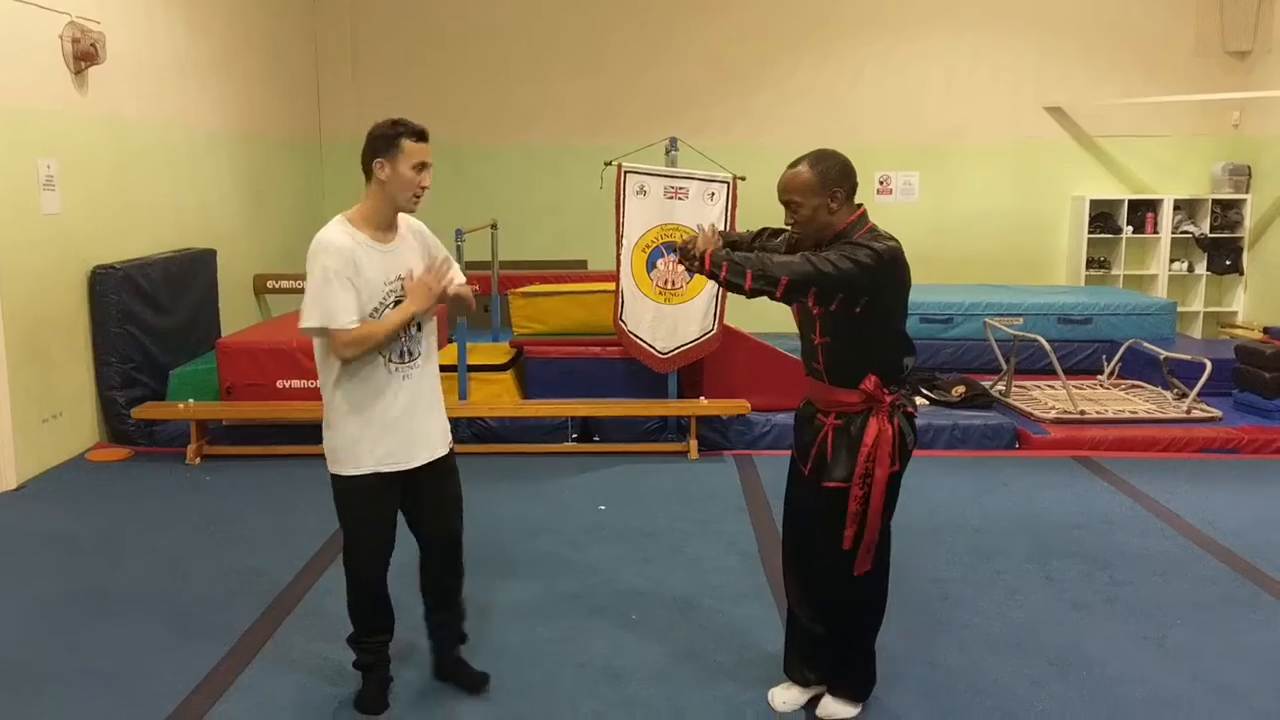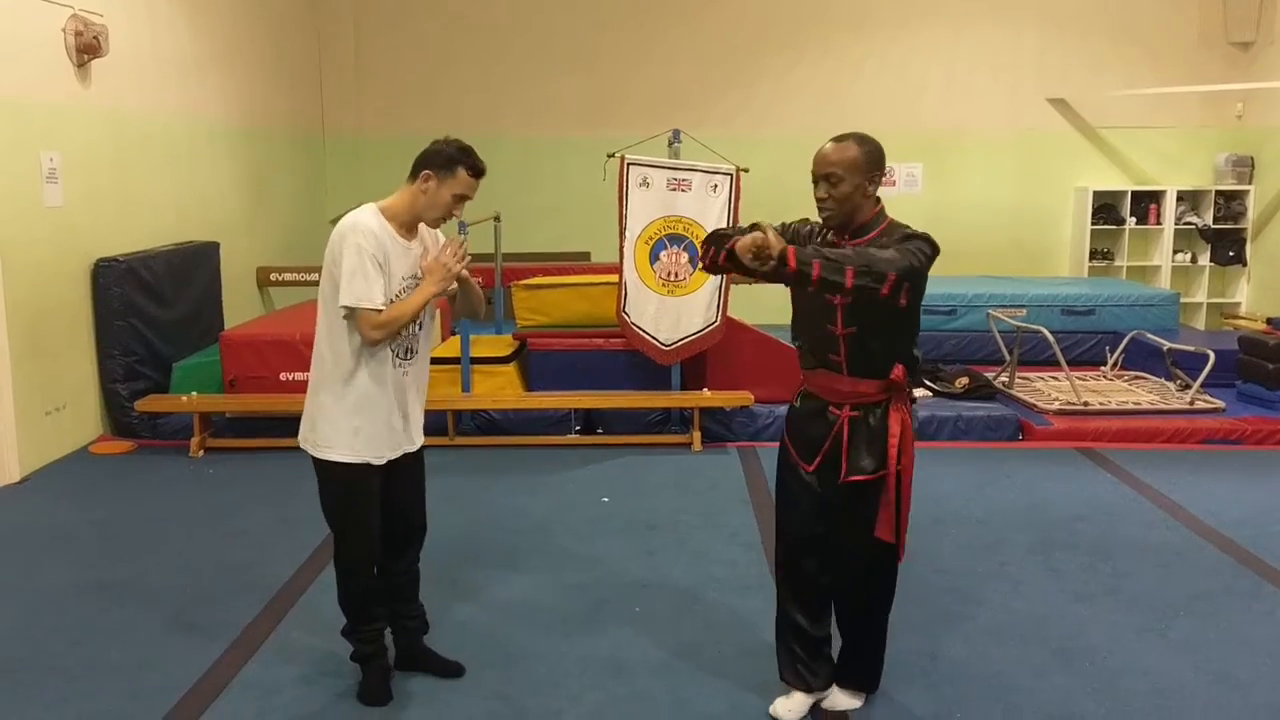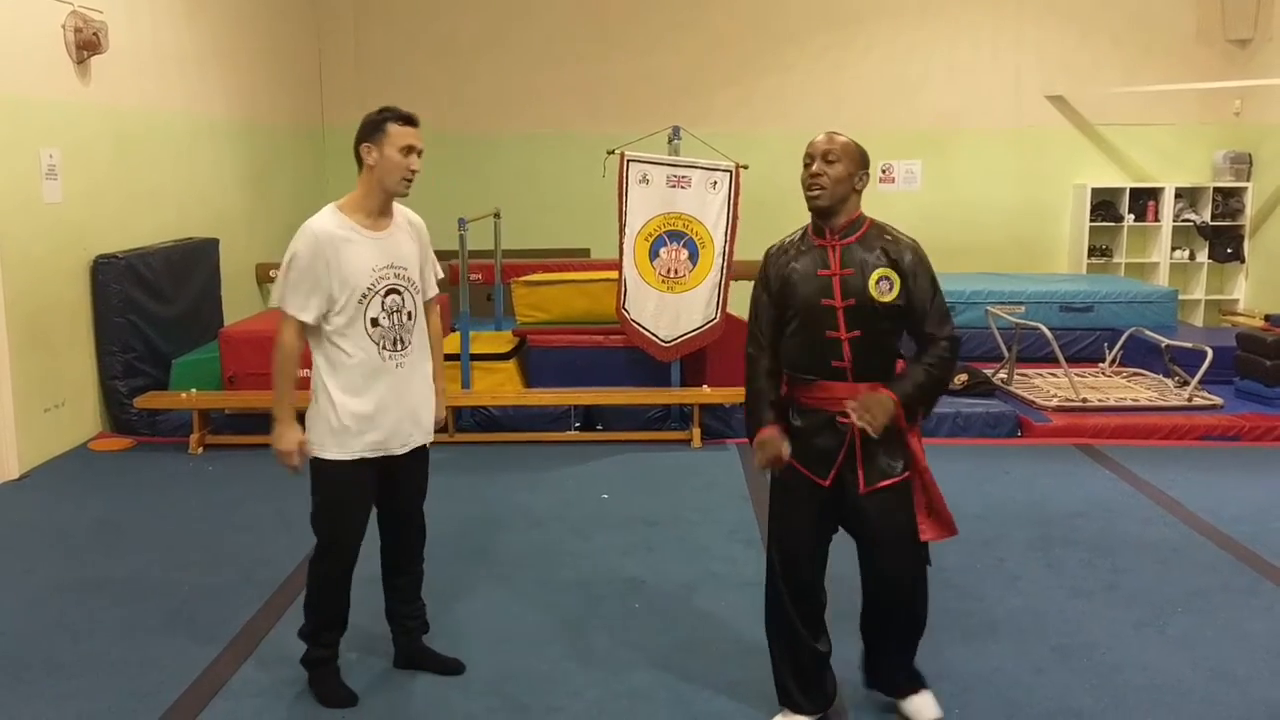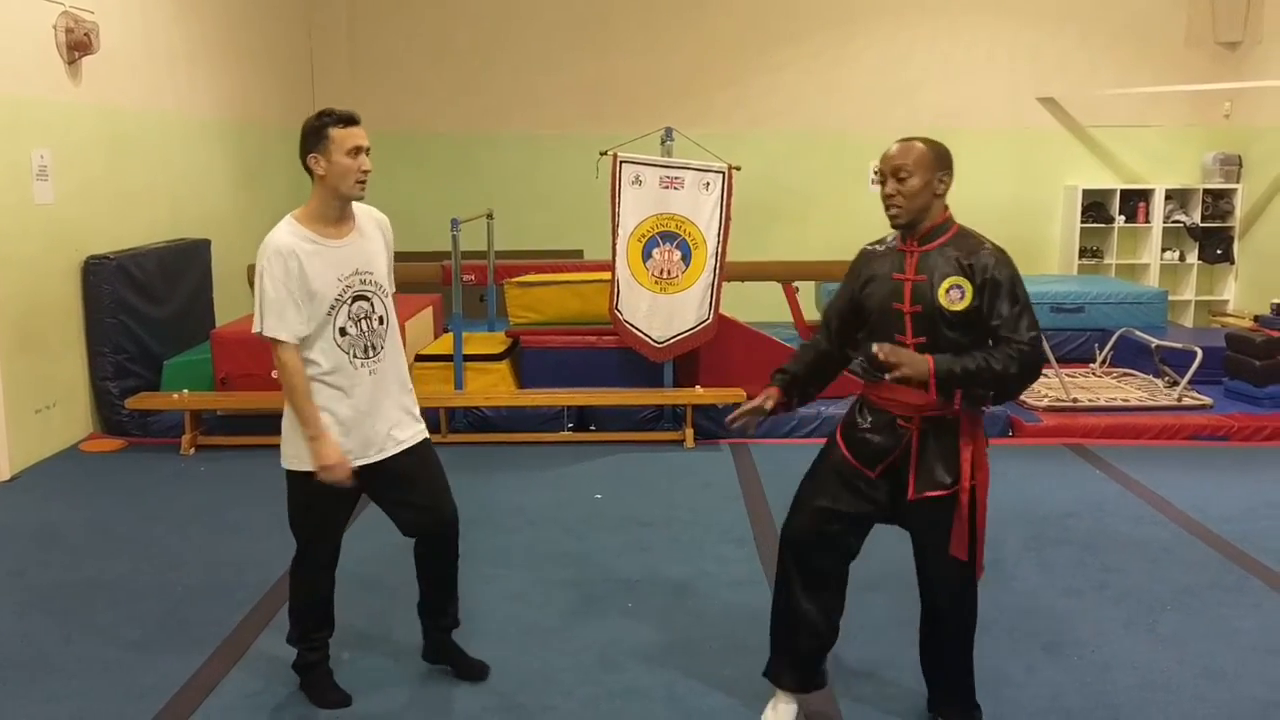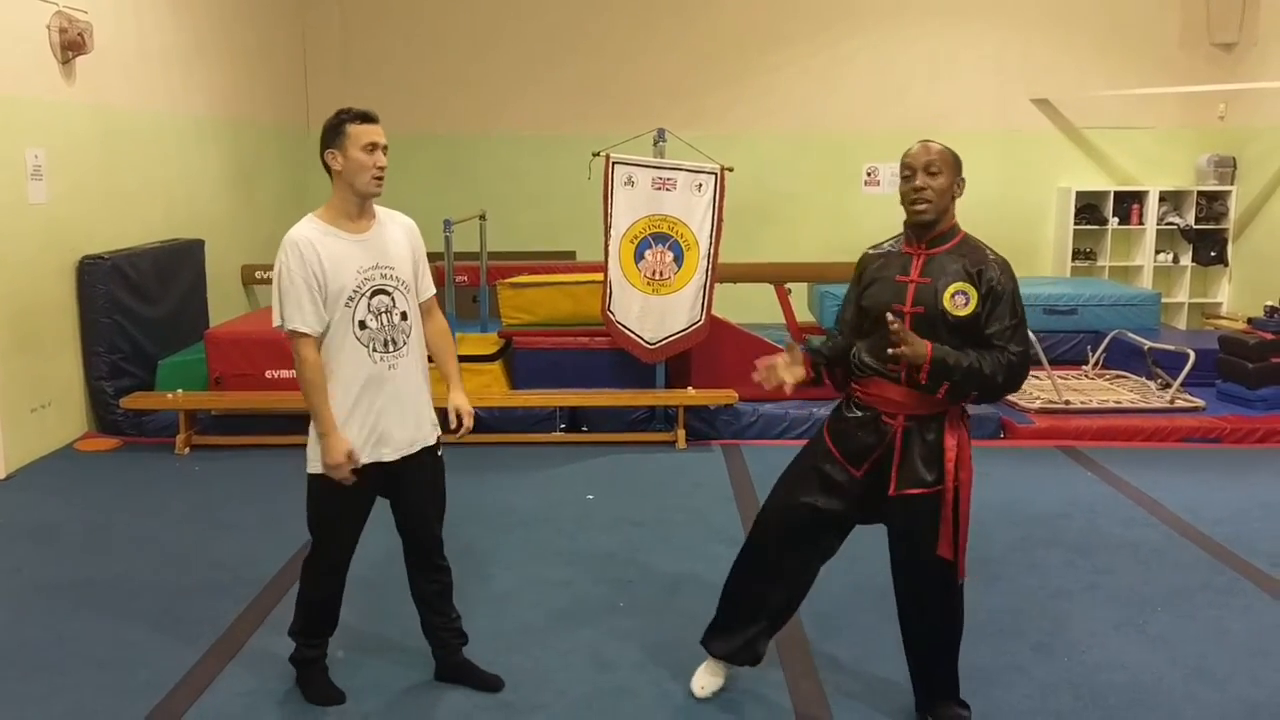
dt=0.5s
person 1, frame 1
left shoulder: (417, 234)
right shoulder: (334, 246)
left elbow: (461, 299)
right elbow: (345, 344)
left wrist: (450, 293)
right wrist: (414, 305)
left hip: (426, 433)
right hip: (361, 443)
left knee: (445, 543)
right knee: (367, 559)
left ankle: (447, 651)
right ankle: (374, 667)
person 1, frame 2
left shoulder: (433, 239)
right shoulder: (360, 231)
left elbow: (471, 310)
right elbow: (372, 327)
left wrist: (461, 280)
right wrist: (432, 285)
left hip: (402, 425)
right hip: (347, 429)
left knee: (406, 537)
right knee: (359, 547)
left ankle: (409, 642)
right ankle: (371, 657)
person 1, frame 3
left shoulder: (413, 227)
right shoulder: (321, 236)
right elbow: (292, 332)
left wrist: (439, 383)
right wrist: (285, 420)
left hip: (408, 425)
right hip: (345, 434)
left knee: (406, 539)
right knee: (337, 549)
left ankle: (409, 640)
right ankle: (320, 658)
person 1, frame 4
left shoulder: (376, 226)
right shoulder: (283, 248)
right elbow: (286, 353)
right wrist: (319, 439)
left hip: (396, 424)
right hip: (324, 440)
left knee: (440, 526)
right knee: (317, 556)
left ankle: (439, 636)
right ankle: (312, 662)
person 1, frame 5
left shoulder: (403, 229)
right shoulder: (305, 244)
left elbow: (429, 313)
right elbow: (304, 347)
left wrist: (456, 387)
right wrist: (330, 433)
left hip: (414, 431)
right hip: (348, 440)
left knee: (427, 547)
right knee: (329, 556)
left ankle: (449, 654)
right ankle: (309, 659)
person 2, frame 1
left shoulder: (876, 256)
right shoulder: (817, 241)
left elbow: (794, 276)
right elbow: (767, 246)
left wrist: (712, 259)
right wrist: (714, 242)
left hip: (870, 430)
right hip: (821, 420)
left knee: (853, 558)
right knee: (804, 551)
right ankle: (809, 669)
person 2, frame 2
left shoulder: (908, 246)
right shoulder: (803, 235)
left elbow: (873, 273)
right elbow: (712, 252)
left wrist: (792, 258)
right wrist: (743, 244)
left hip: (874, 427)
right hip: (811, 417)
left knee: (864, 559)
right knee: (797, 549)
person 2, frame 3
left shoulder: (900, 253)
right shoulder: (782, 260)
left elbow: (940, 344)
right elbow: (760, 352)
left wrist: (896, 398)
right wrist: (764, 427)
left hip: (880, 435)
right hip: (805, 435)
left knee: (898, 569)
right knee: (792, 573)
person 2, frame 4
left shoulder: (983, 262)
right shoulder: (873, 259)
left elbow: (1022, 358)
right elbow: (834, 336)
left wrist: (936, 371)
right wrist: (780, 390)
left hip: (944, 441)
right hip: (869, 428)
left knee: (947, 581)
right knee: (808, 536)
person 2, frame 5
left shoulder: (985, 270)
right shoulder: (876, 260)
left elbow: (1010, 366)
left wrist: (932, 357)
right wrist: (807, 363)
left hip: (929, 442)
right hip: (856, 427)
left knee: (929, 578)
right knee: (783, 528)
right ankle: (726, 649)
